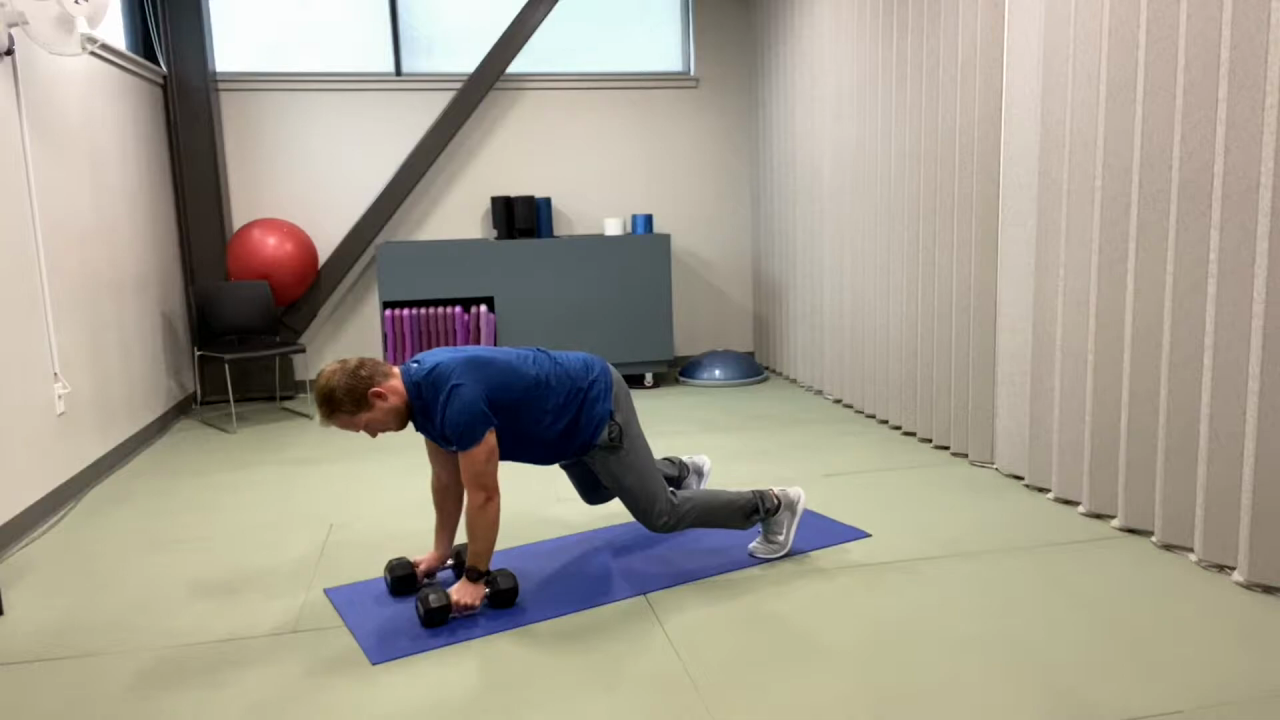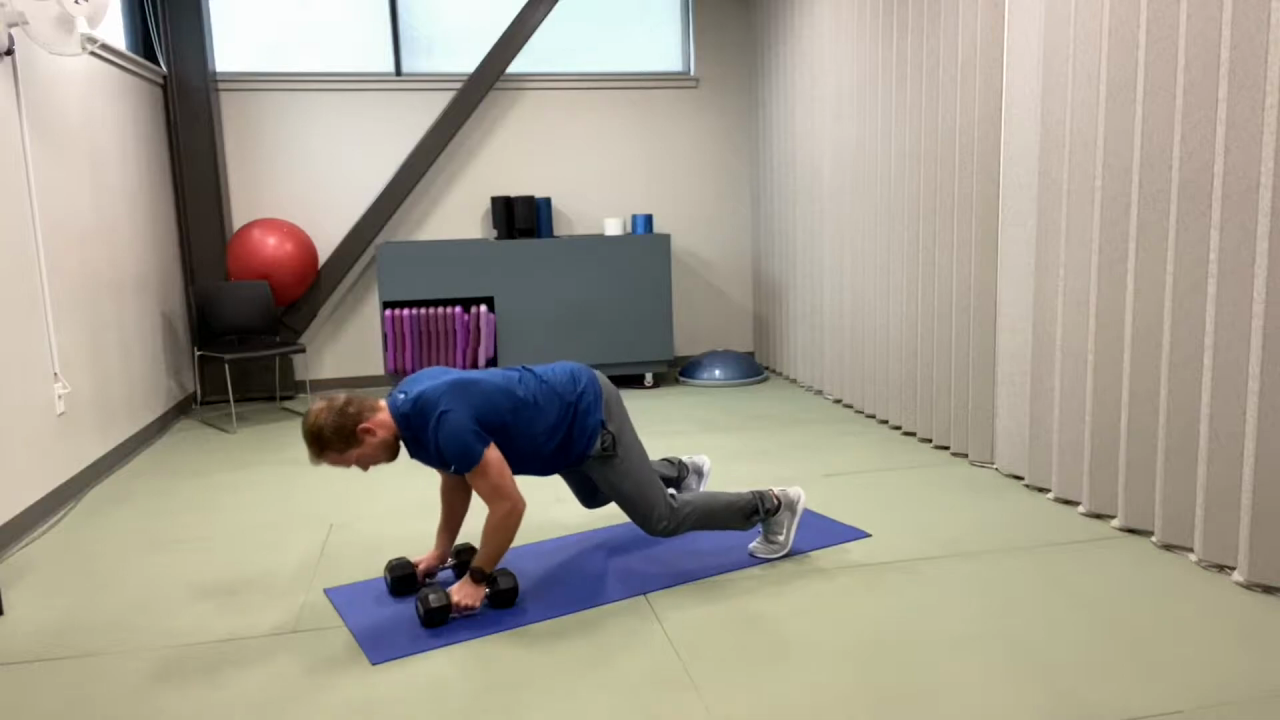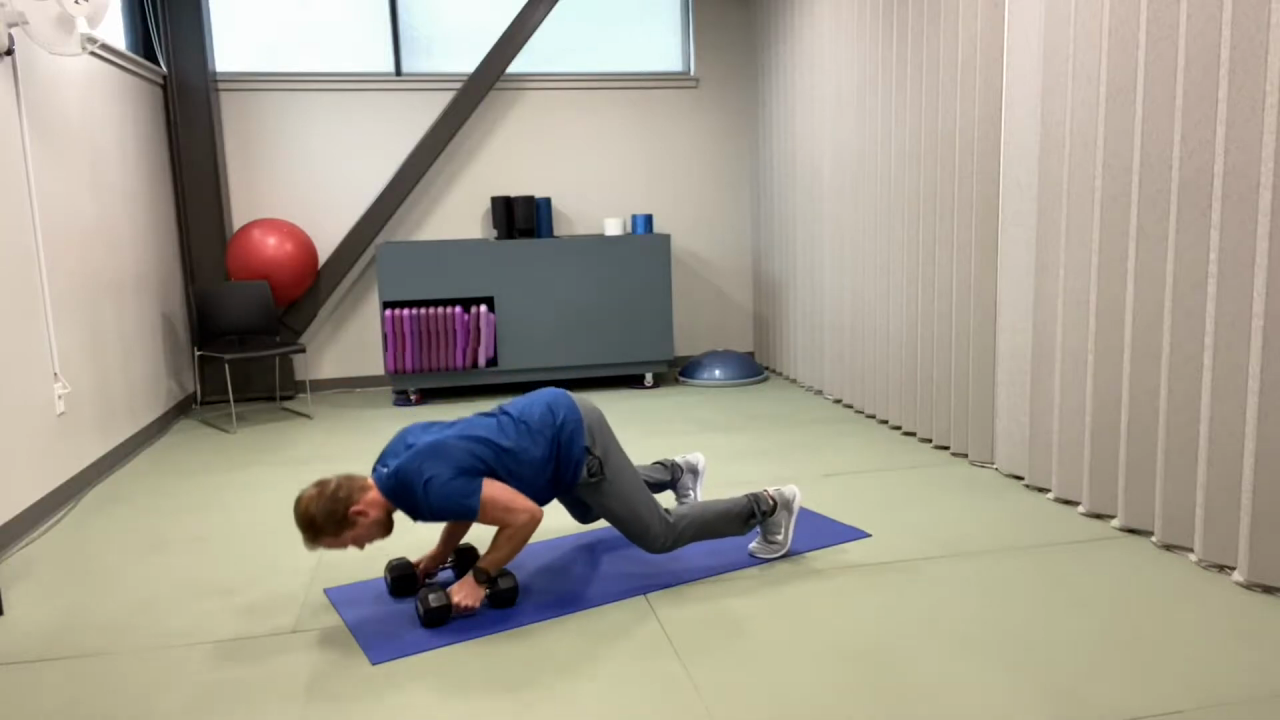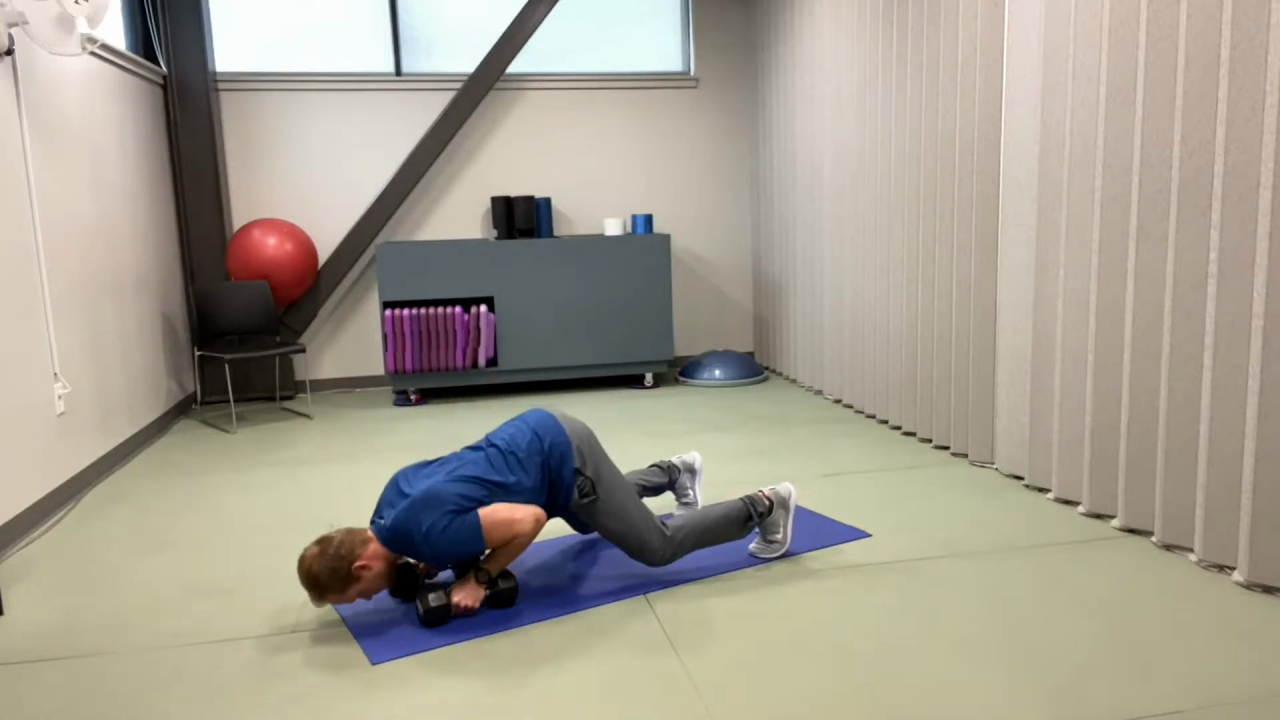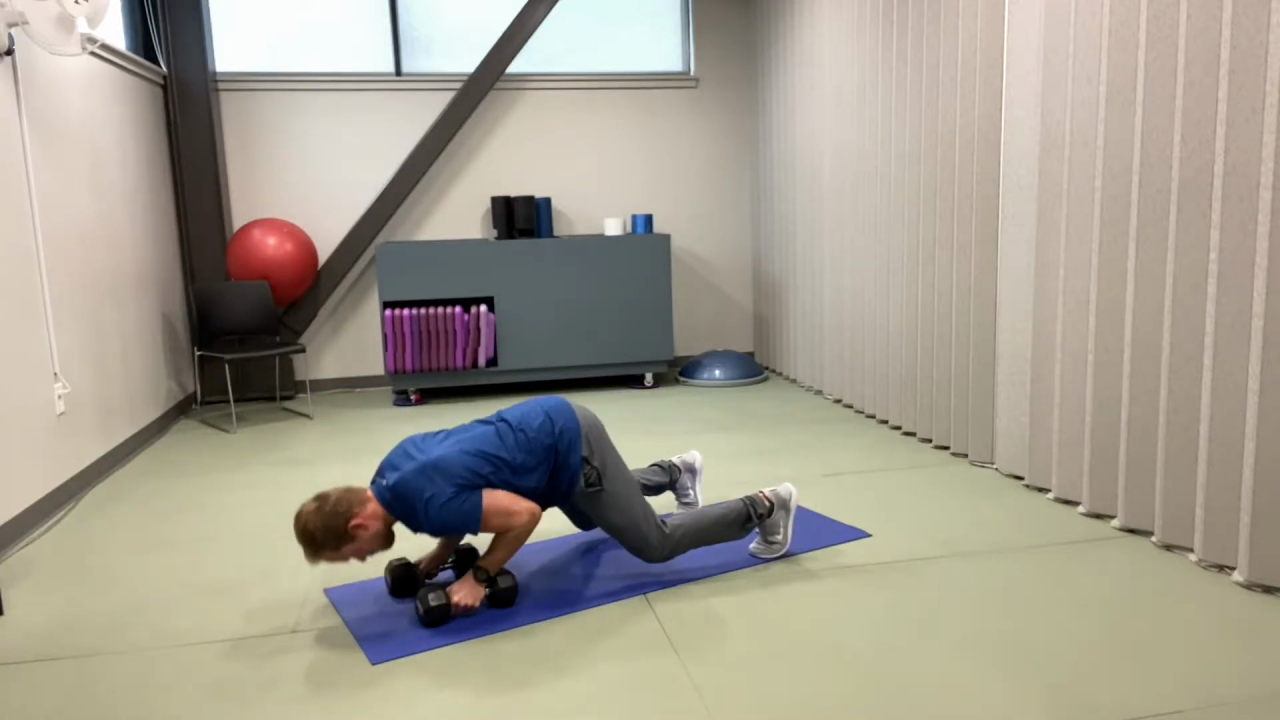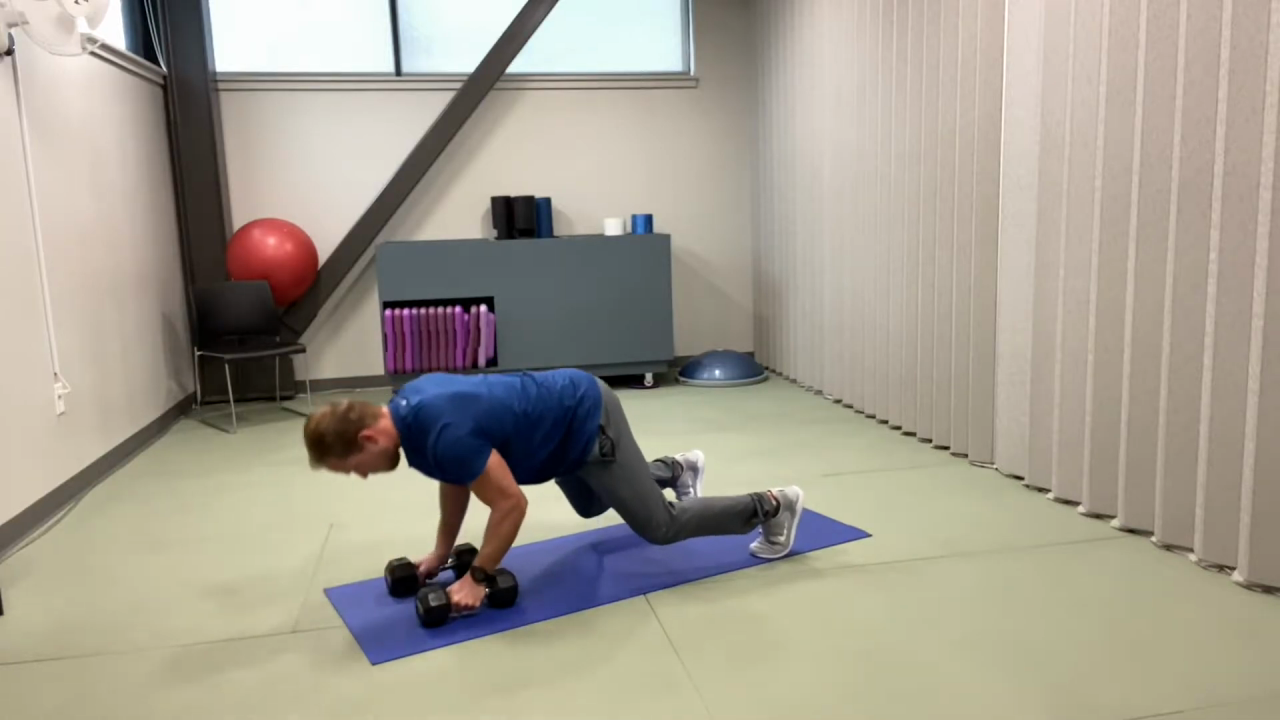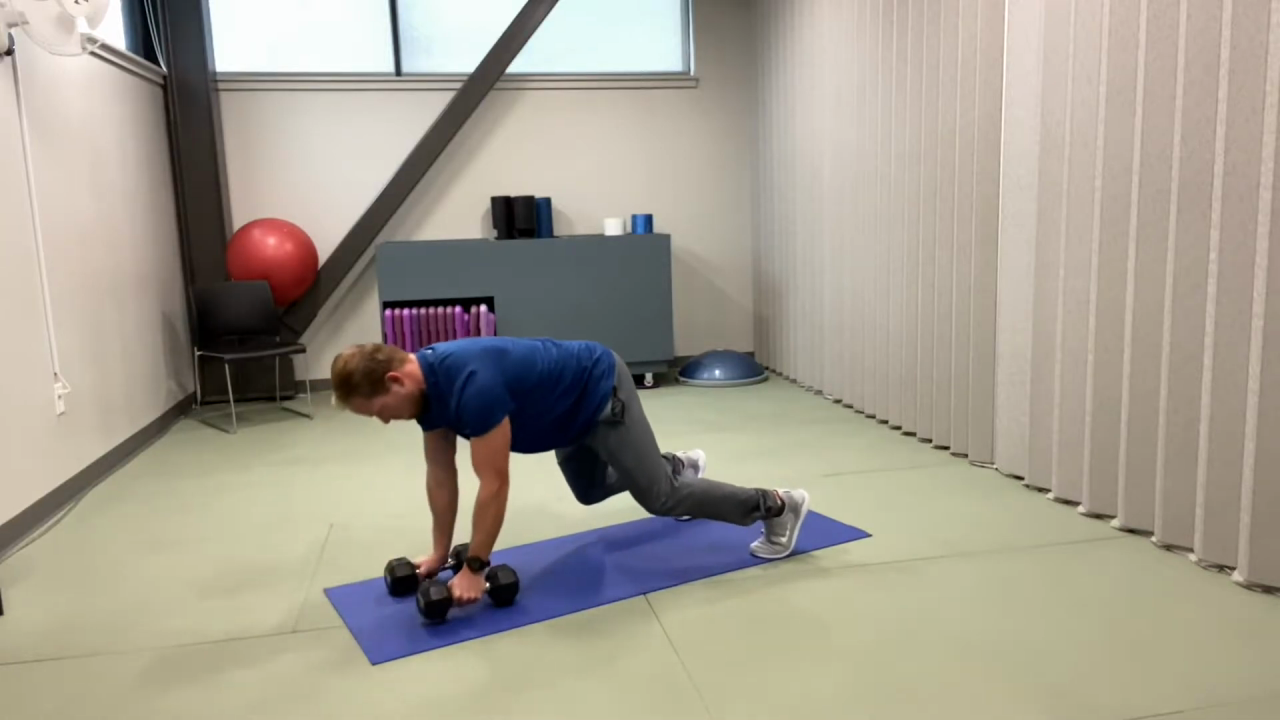
dt=0.3s
person 1, frame 1
left shoulder: (454, 397)
right shoulder: (418, 385)
left elbow: (484, 495)
right elbow: (446, 474)
left wrist: (474, 578)
right wrist: (440, 550)
left hip: (595, 404)
right hip: (573, 406)
left knee: (660, 513)
right knee: (599, 493)
left ankle: (772, 504)
right ankle: (683, 470)
person 1, frame 2
left shoulder: (444, 422)
right shoulder: (408, 406)
left elbow: (507, 505)
right elbow: (456, 479)
left wrist: (477, 579)
right wrist: (440, 551)
left hip: (588, 414)
right hip: (569, 408)
left knee: (661, 516)
right knee: (596, 496)
left ankle: (772, 505)
right ankle: (681, 470)
person 1, frame 3
left shoulder: (429, 488)
right shoulder: (393, 466)
left elbow: (526, 515)
left wrist: (478, 578)
right wrist: (440, 553)
left hip: (574, 438)
right hip: (552, 415)
left knee: (658, 532)
right knee: (590, 511)
left ankle: (768, 505)
right ankle: (679, 470)
person 1, frame 4
left shoulder: (428, 531)
right shoulder: (393, 506)
left elbow: (530, 519)
left wrist: (478, 578)
left hip: (564, 457)
right hip: (543, 434)
left knee: (657, 546)
right knee: (588, 520)
left ankle: (765, 505)
right ankle: (676, 472)
person 1, frame 5
left shoulder: (428, 501)
right shoulder: (390, 476)
left elbow: (526, 514)
left wrist: (478, 578)
right wrist: (440, 556)
left hip: (571, 445)
right hip: (553, 423)
left knee: (655, 544)
right knee: (591, 518)
left ankle: (766, 506)
right ankle: (676, 471)
person 1, frame 6
left shoulder: (442, 434)
right shoulder: (407, 407)
left elbow: (511, 503)
right elbow: (458, 478)
left wrist: (477, 578)
right wrist: (441, 553)
left hip: (586, 419)
right hip: (566, 404)
left knee: (659, 524)
right knee: (592, 504)
left ankle: (772, 505)
right ankle: (676, 469)
person 1, frame 7
left shoulder: (470, 382)
right shoulder: (426, 383)
left elbow: (493, 486)
right elbow: (441, 472)
left wrist: (473, 570)
right wrist: (440, 553)
left hip: (599, 388)
right hip: (567, 403)
left knee: (657, 497)
right knee: (591, 489)
left ankle: (777, 505)
right ankle: (680, 465)
